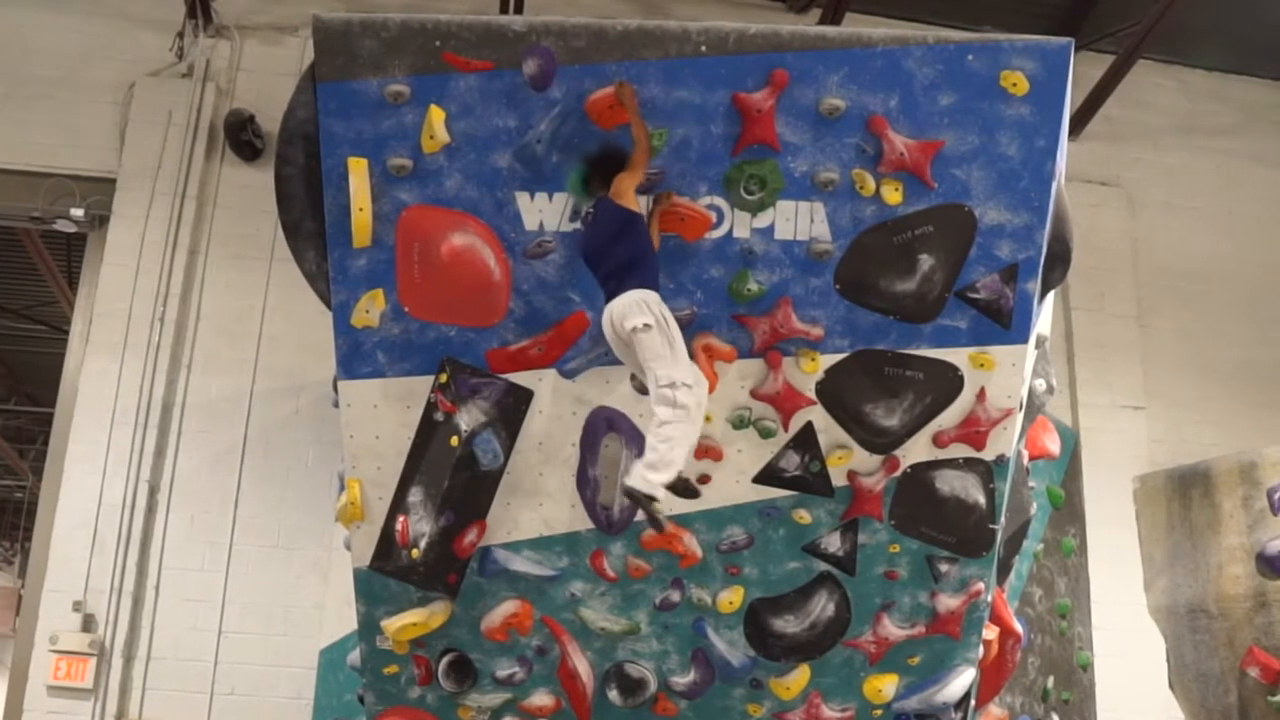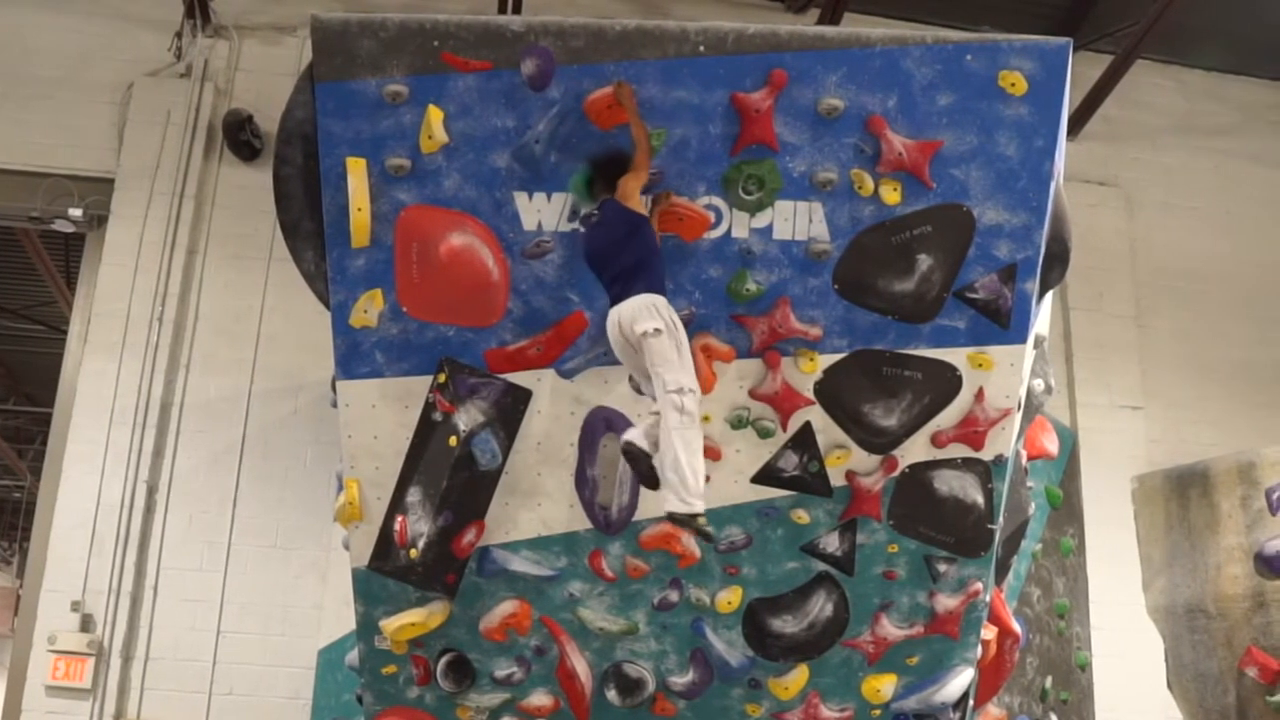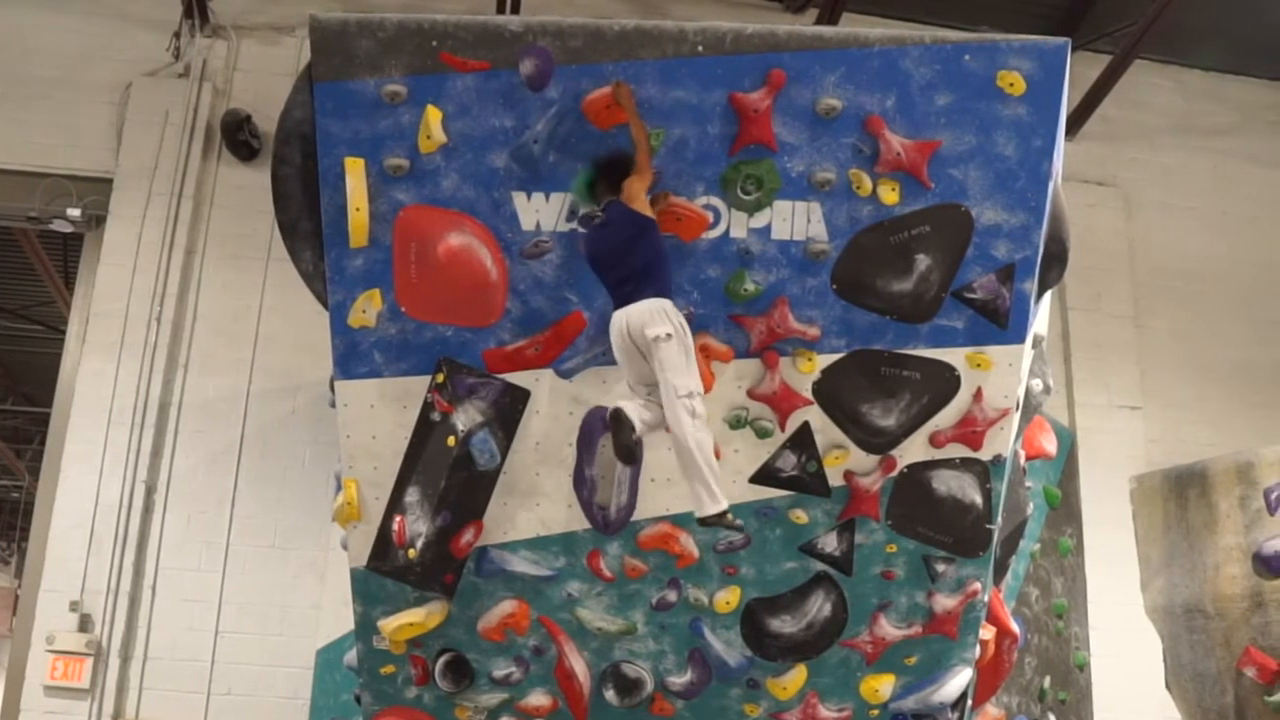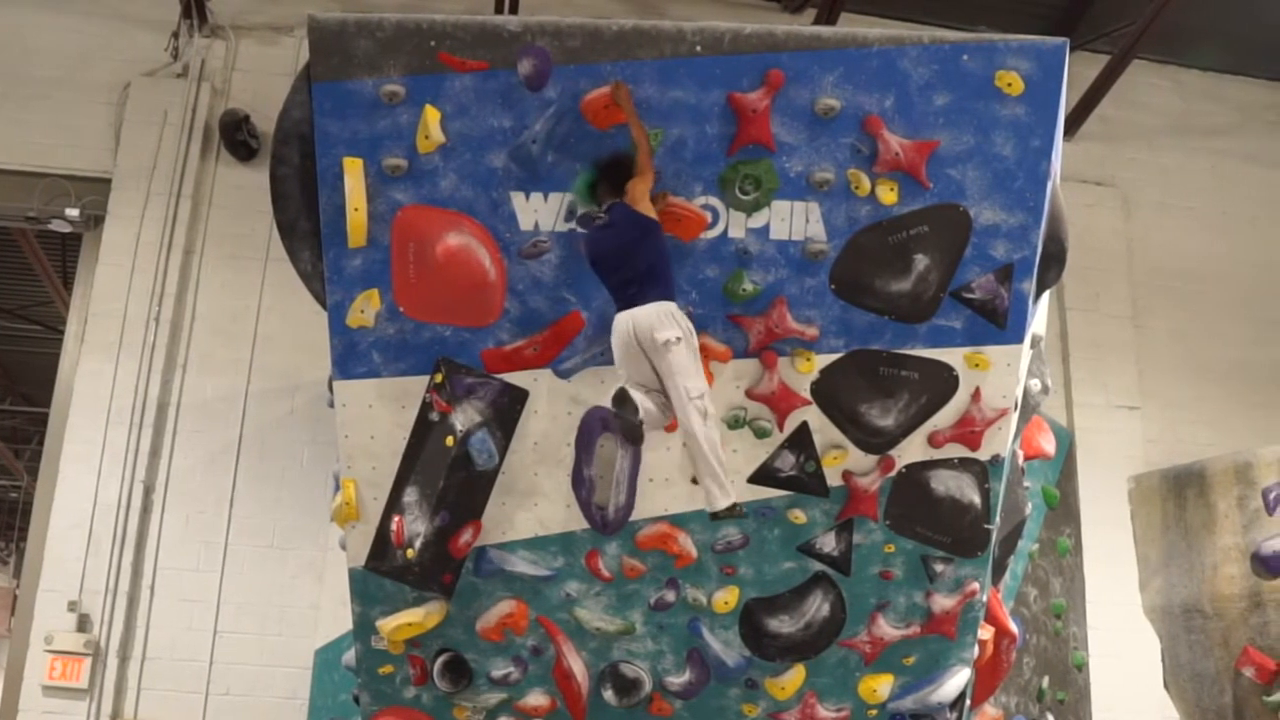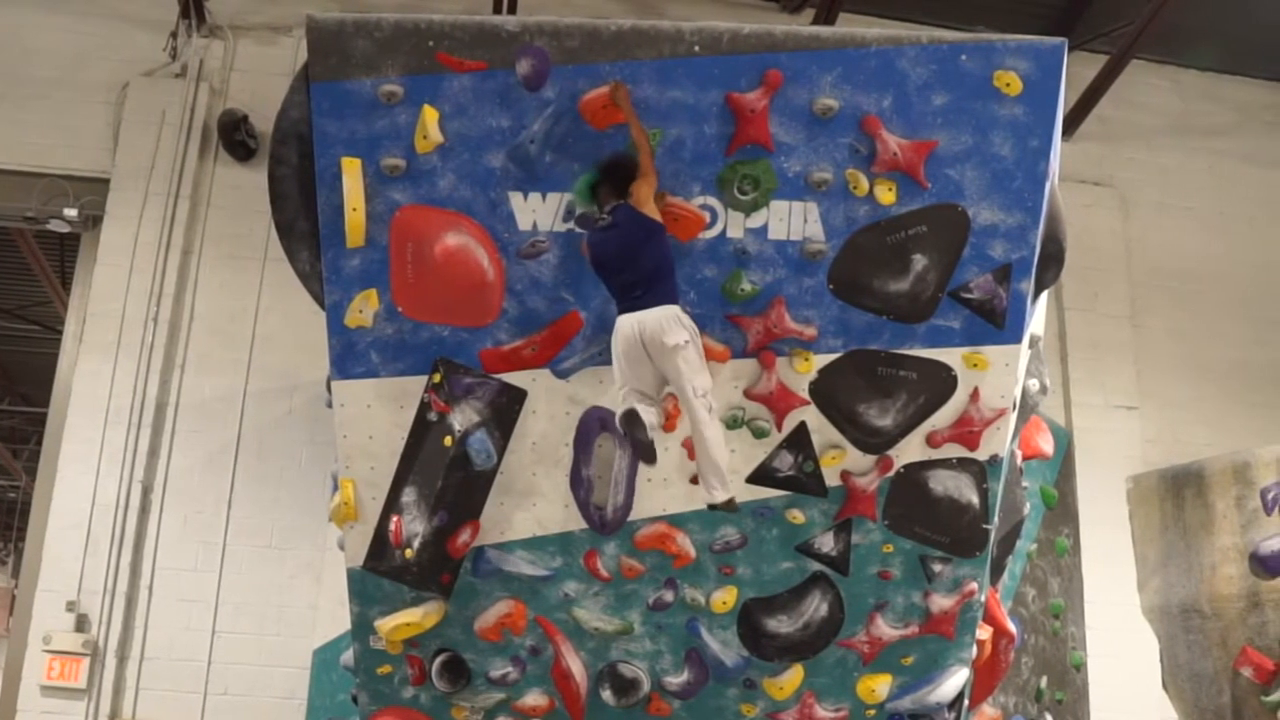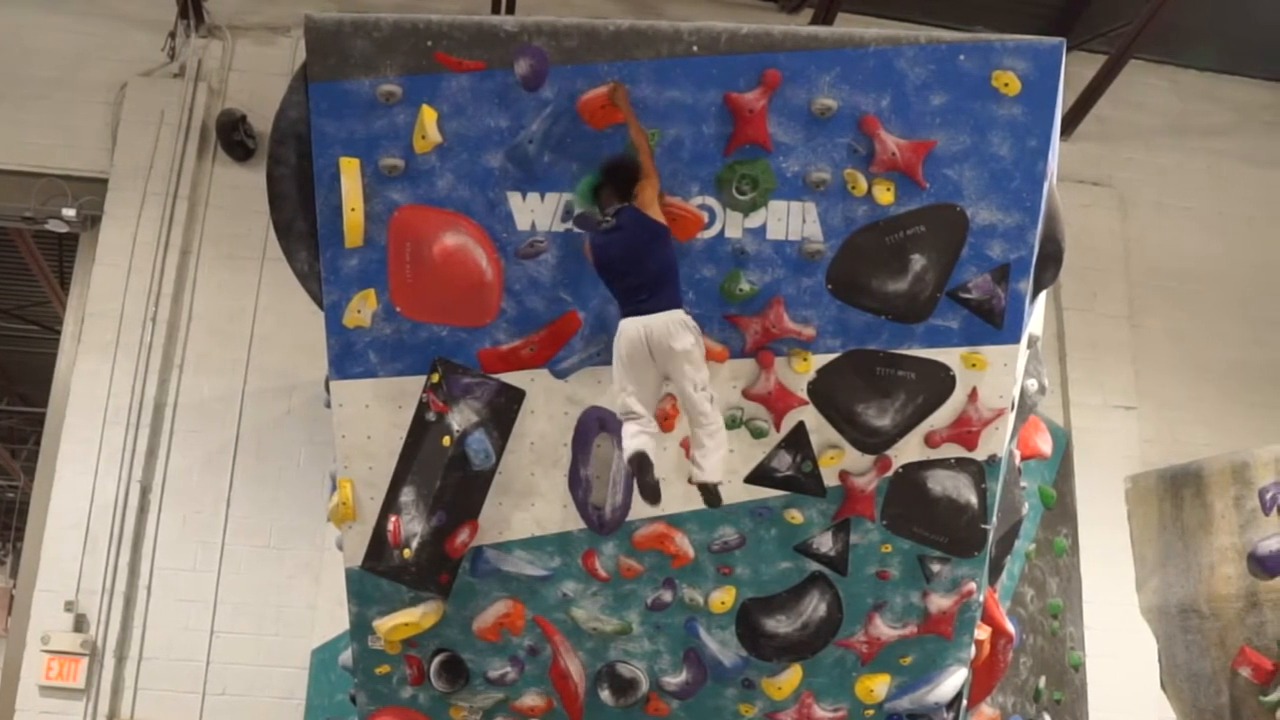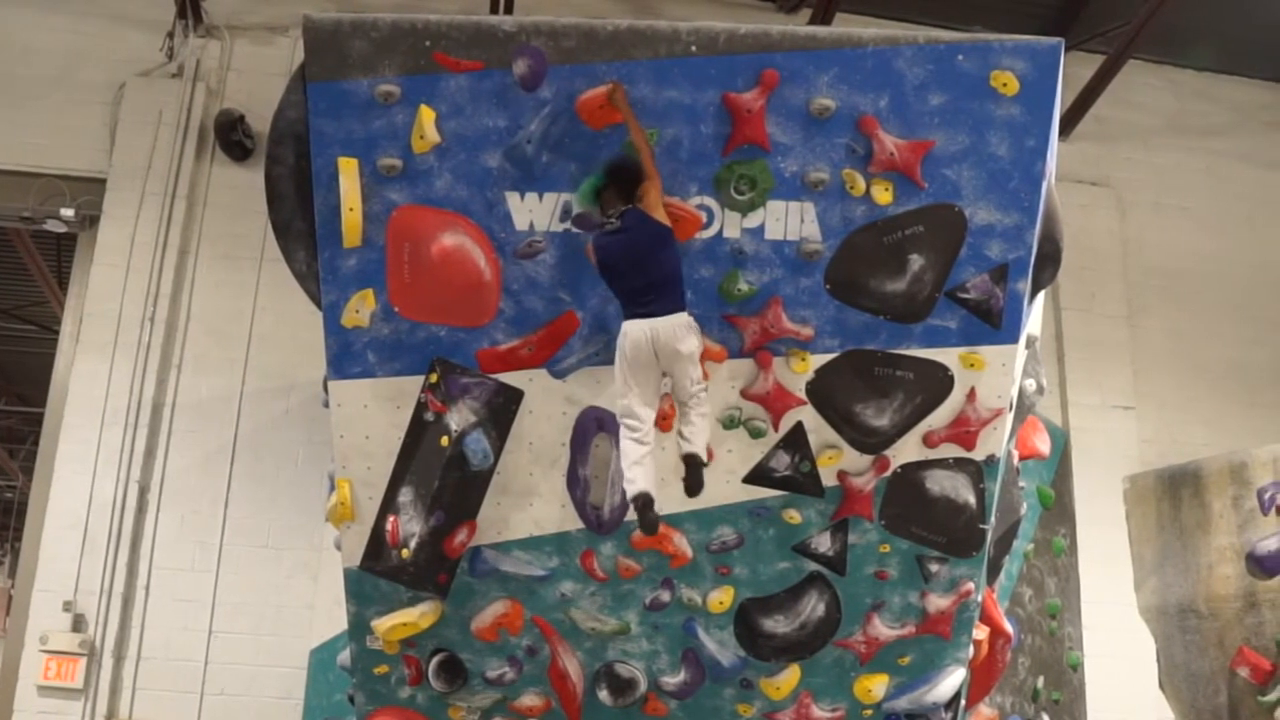
dt=0.1s
person 1, frame 1
left shoulder: (590, 234)
right shoulder: (619, 193)
right elbow: (643, 152)
left wrist: (654, 213)
right wrist: (631, 108)
left hip: (615, 313)
right hip: (640, 306)
left knee: (691, 387)
right knee: (679, 396)
left ankle: (665, 470)
right ankle: (645, 482)
person 1, frame 2
left shoulder: (590, 236)
right shoulder: (624, 195)
right elbow: (644, 154)
left wrist: (653, 213)
right wrist: (631, 108)
left hip: (617, 317)
right hip: (647, 309)
left knee: (668, 398)
right knee: (680, 402)
left ankle: (639, 443)
right ankle: (685, 505)
person 1, frame 3
left shoulder: (591, 239)
right shoulder: (631, 197)
right elbow: (644, 154)
left wrist: (651, 213)
right wrist: (628, 108)
left hip: (621, 321)
right hip: (655, 312)
left knee: (652, 396)
right knee: (685, 407)
left ankle: (627, 416)
right ankle: (711, 506)
person 1, frame 4
left shoulder: (590, 239)
right shoulder: (635, 200)
right elbow: (645, 153)
right wrist: (627, 107)
left hip: (623, 324)
right hip: (661, 316)
left knee: (649, 395)
right knee: (693, 406)
left ankle: (630, 400)
right ankle: (720, 500)
person 1, frame 5
left shoulder: (592, 241)
right shoulder: (640, 202)
right elbow: (645, 155)
right wrist: (625, 107)
left hip: (626, 326)
right hip: (666, 319)
left knee: (647, 402)
right knee: (698, 405)
left ankle: (634, 416)
right ankle: (719, 493)
person 1, frame 6
left shoulder: (594, 244)
right shoulder: (646, 208)
right elbow: (645, 154)
right wrist: (626, 108)
left hip: (630, 329)
right hip: (672, 323)
left knee: (636, 413)
right knee: (699, 403)
left ankle: (638, 458)
right ankle: (708, 477)
person 1, frame 7
left shoulder: (597, 244)
right shoulder: (651, 209)
right elbow: (647, 158)
right wrist: (624, 108)
left hip: (633, 333)
right hip: (675, 326)
left knee: (635, 419)
right knee: (692, 397)
left ankle: (641, 491)
right ankle: (693, 450)
